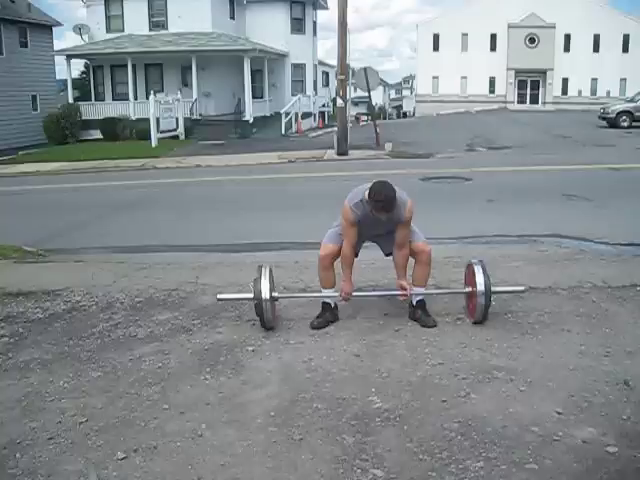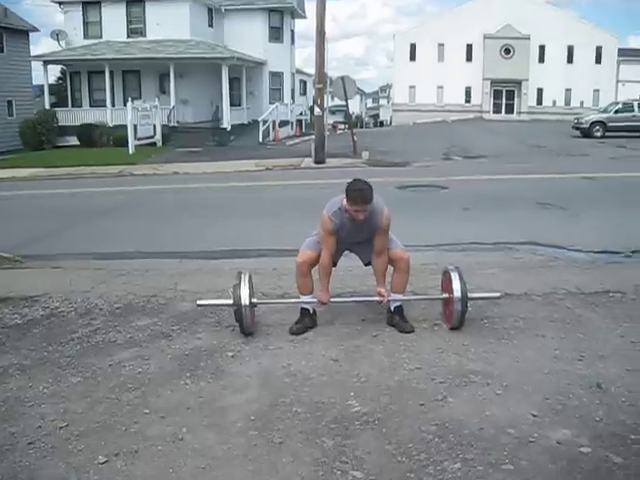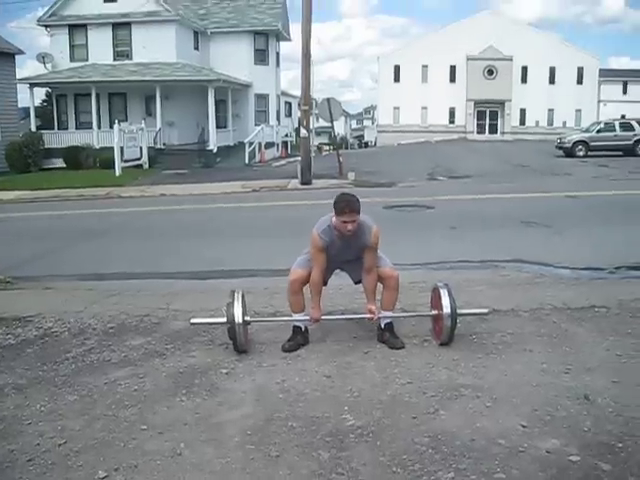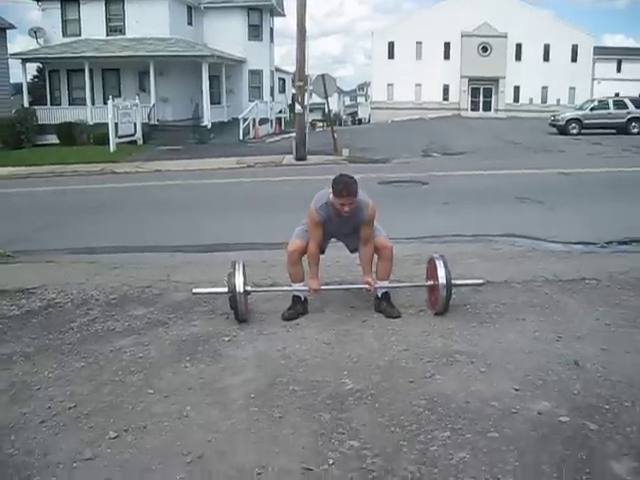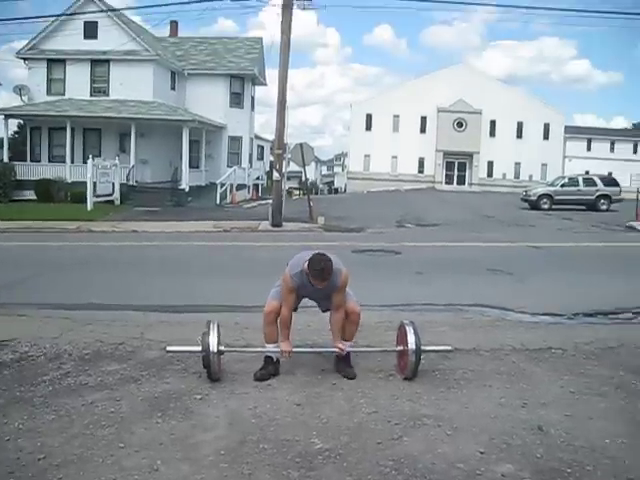
dt=0.3s
person 1, frame 1
left shoulder: (405, 206)
right shoulder: (352, 206)
left elbow: (401, 246)
right elbow: (348, 245)
left wrist: (401, 278)
right wrist: (347, 280)
right hip: (352, 228)
left knee: (424, 252)
right knee: (325, 255)
left ankle: (417, 305)
right ankle: (329, 307)
person 1, frame 2
left shoulder: (382, 214)
right shoulder: (330, 215)
left elbow: (379, 254)
right elbow: (327, 255)
left wrist: (381, 285)
right wrist: (323, 290)
left hip: (368, 239)
right hip: (331, 237)
left knee: (402, 259)
right knee: (303, 261)
left ankle: (395, 311)
right ankle: (307, 313)
person 1, frame 3
left shoulder: (371, 232)
right shoulder: (320, 233)
left elbow: (369, 271)
right elbow: (318, 272)
left wrist: (371, 303)
right wrist: (315, 307)
left hip: (358, 257)
right hip: (321, 256)
left knee: (392, 277)
right knee: (294, 280)
left ankle: (385, 328)
right ankle: (300, 330)
person 1, frame 4
left shoulder: (367, 207)
right shoulder: (317, 208)
left elbow: (366, 243)
right elbow: (314, 245)
left wrist: (367, 274)
right wrist: (313, 278)
left hip: (354, 229)
right hip: (319, 228)
left knee: (386, 247)
right knee: (293, 251)
left ankle: (382, 298)
right ankle: (299, 300)
person 1, frame 5
left shoulder: (341, 275)
right shoulder: (292, 274)
left elbow: (338, 310)
right elbow: (286, 310)
left wrist: (337, 340)
right wrist: (284, 340)
right hip: (296, 286)
left knee: (354, 311)
right knee: (270, 311)
left ankle: (342, 358)
right ankle: (271, 361)
